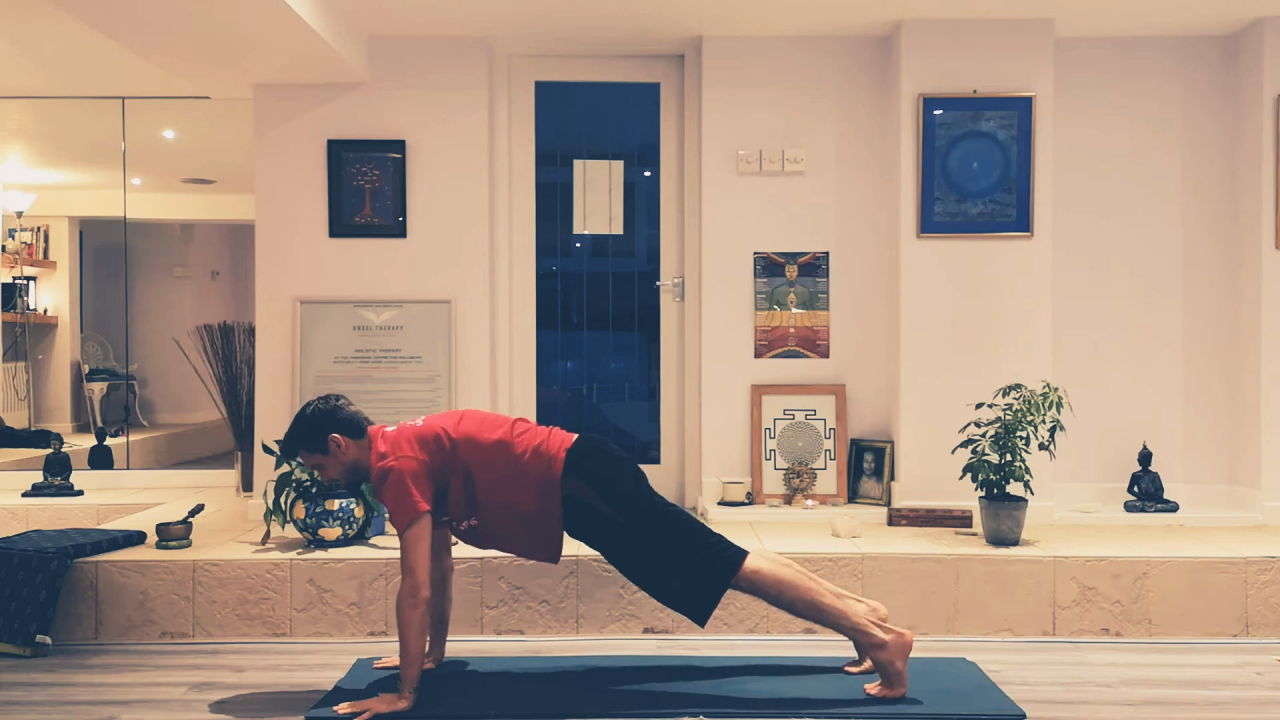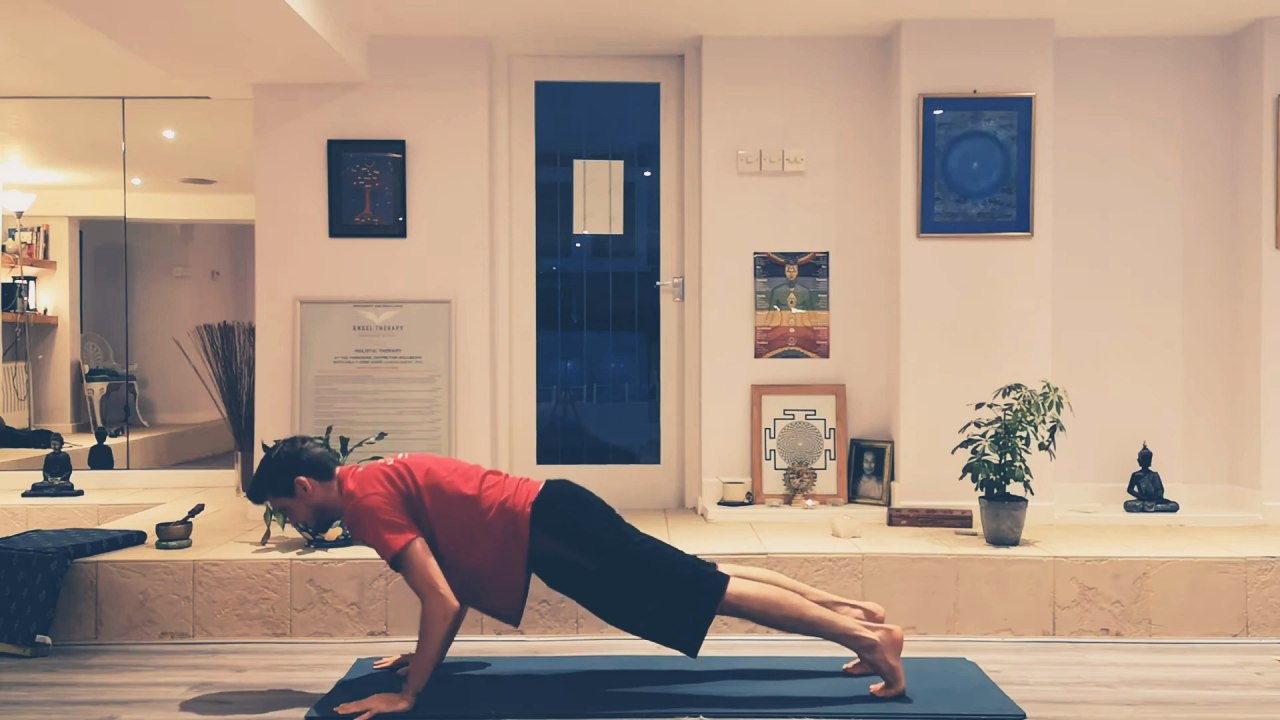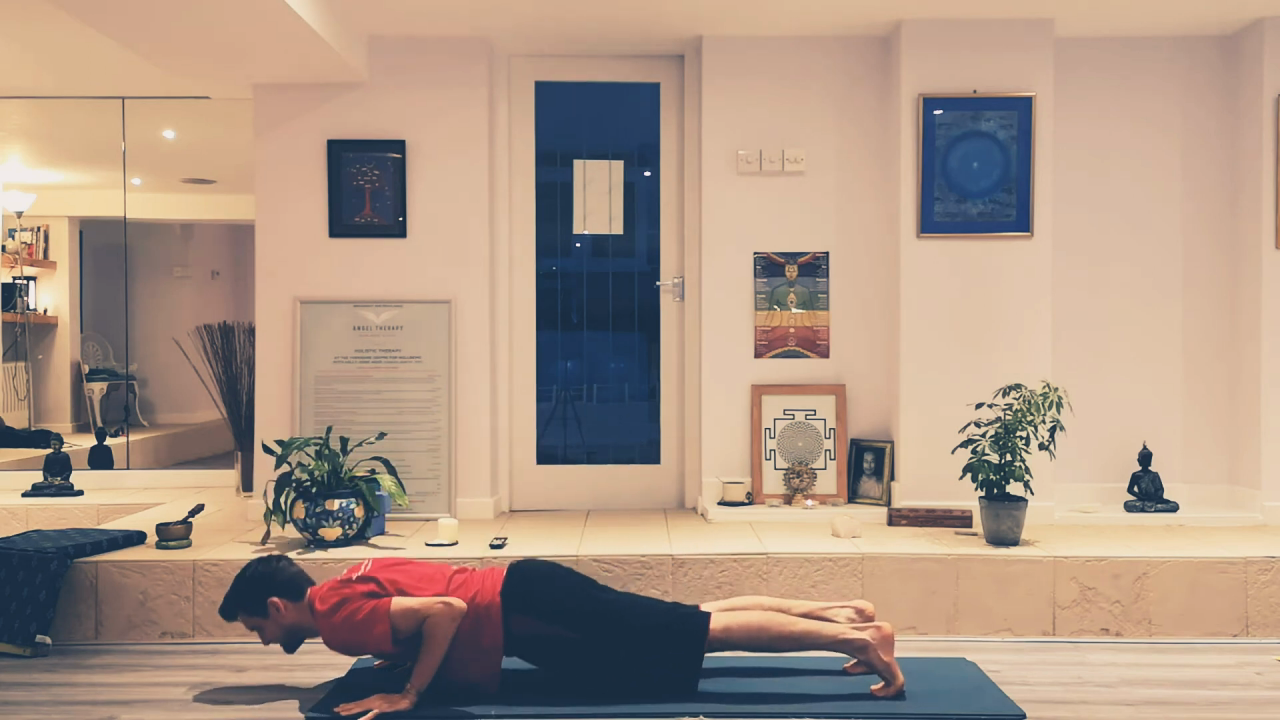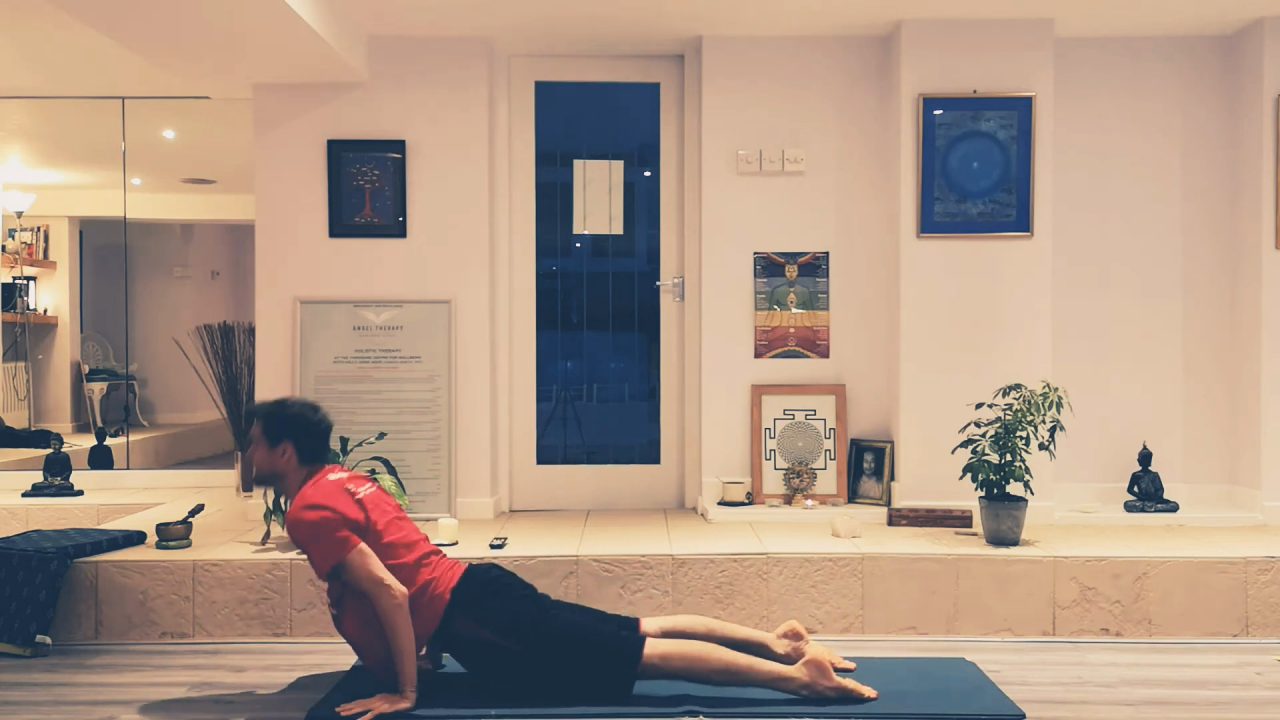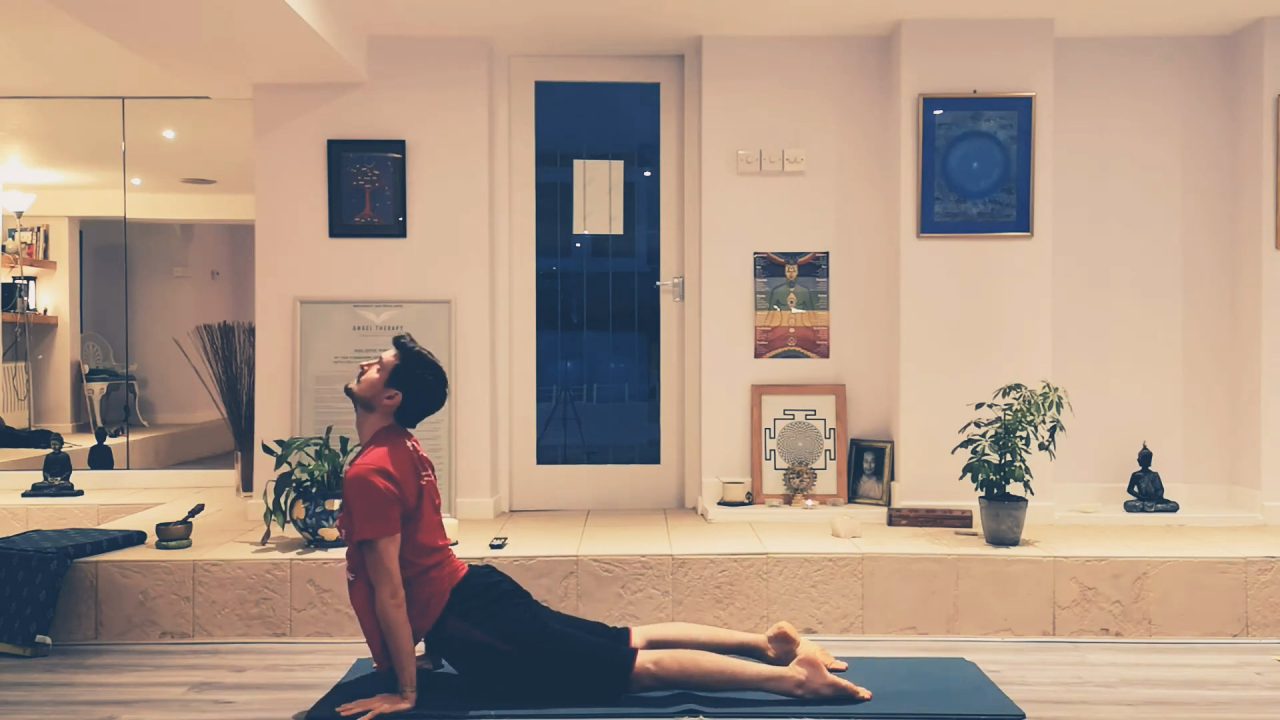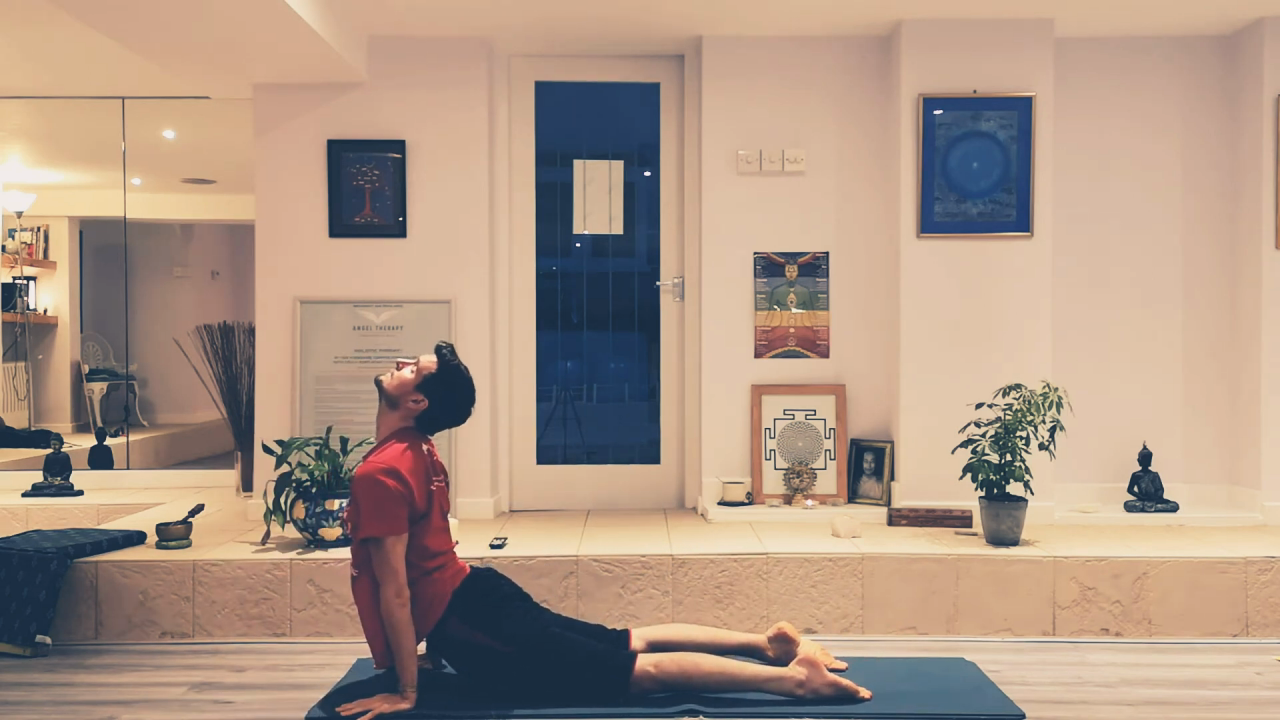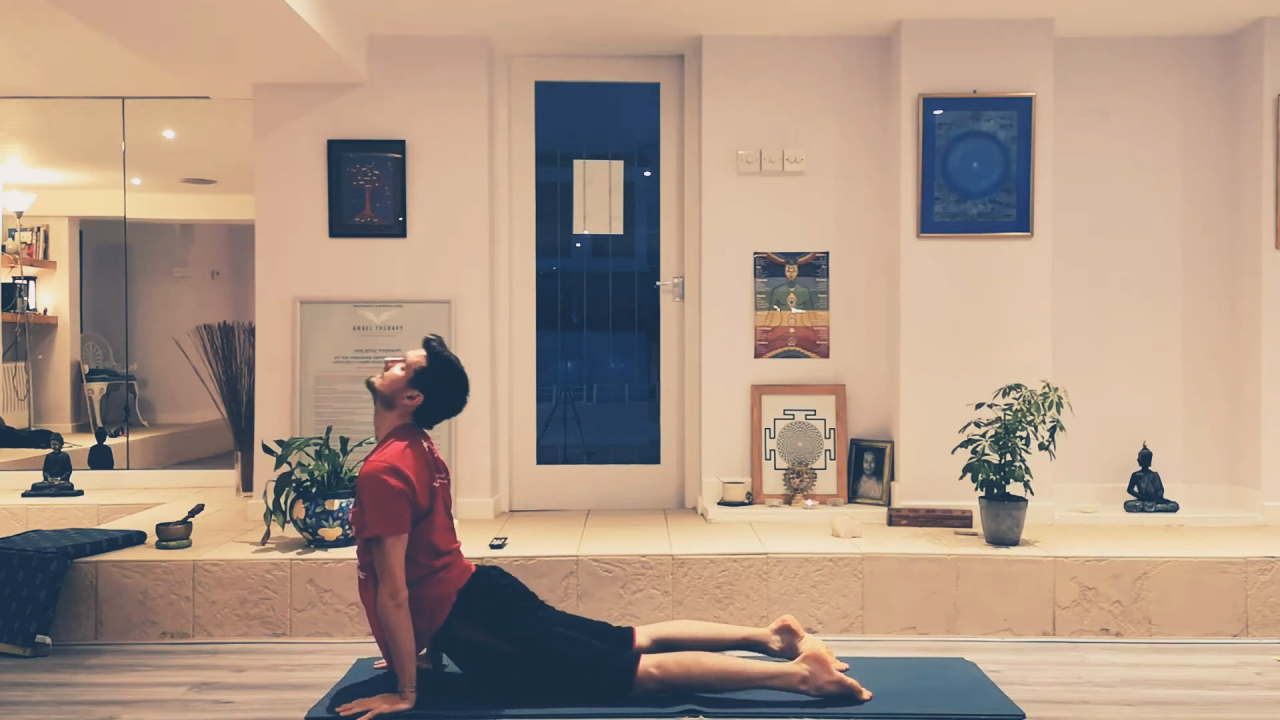
dt=0.7s
person 1, frame 1
left shoulder: (393, 465)
right shoulder: (412, 448)
left elbow: (415, 591)
right elbow: (440, 564)
right wrist: (433, 654)
left hip: (578, 481)
right hip: (578, 475)
left knee: (725, 567)
right knee: (724, 557)
left ankle: (878, 640)
right ankle: (859, 609)
person 1, frame 2
left shoulder: (364, 500)
right shoulder: (381, 482)
left elbow: (442, 603)
right elbow: (456, 585)
right wrist: (427, 660)
left hip: (548, 530)
right hip: (551, 516)
left knee: (708, 594)
right knee: (712, 580)
left ankle: (865, 637)
right ankle: (855, 613)
person 1, frame 3
left shoulder: (337, 618)
right shoulder: (353, 586)
left elbow: (445, 609)
right wrist: (418, 657)
left hip: (524, 611)
right hip: (522, 590)
left knee: (703, 631)
right knee: (699, 617)
left ankle: (856, 637)
right ankle: (843, 613)
person 1, frame 4
left shoulder: (310, 512)
right shoulder: (347, 482)
left elbow: (392, 594)
right wrist: (416, 653)
left hip: (475, 616)
right hip: (480, 587)
left knee: (642, 656)
right knee: (645, 633)
right ankle: (776, 643)
person 1, frame 5
left shoulder: (368, 473)
right shoulder: (403, 449)
left elbow: (388, 590)
right wrist: (433, 646)
left hip: (466, 621)
right hip: (474, 594)
left knee: (639, 667)
right knee: (633, 640)
left ankle: (793, 677)
right ankle: (764, 643)
person 1, frame 6
left shoulder: (379, 473)
right shoulder: (418, 453)
left elbow: (394, 590)
right wrist: (435, 648)
left hip: (466, 622)
right hip: (474, 598)
left knee: (638, 671)
right knee: (632, 642)
right ankle: (765, 643)
person 1, frame 7
left shoulder: (382, 471)
right shoulder: (417, 450)
left elbow: (392, 591)
right wrist: (428, 647)
left hip: (472, 622)
right hip: (482, 597)
left knee: (642, 671)
right knee: (639, 641)
left ankle: (800, 672)
right ankle: (769, 636)
